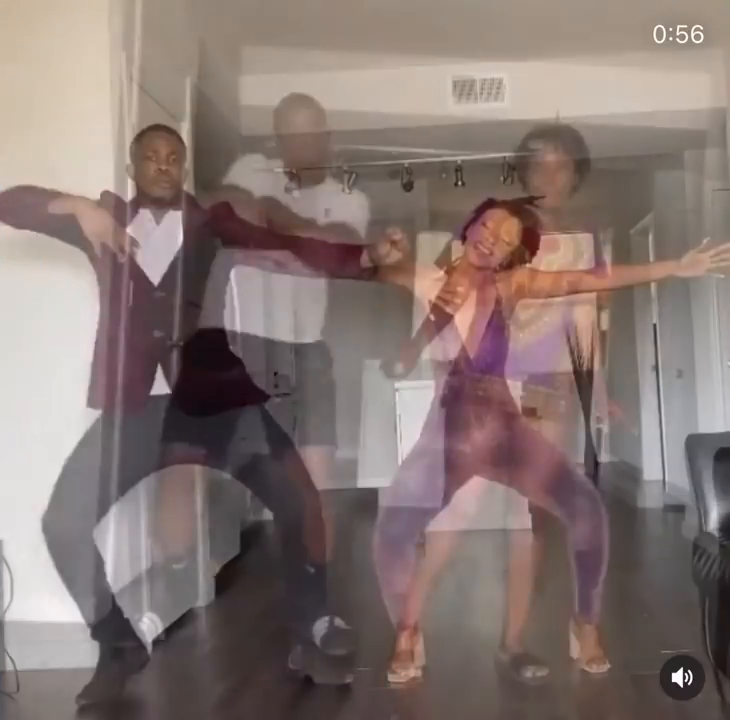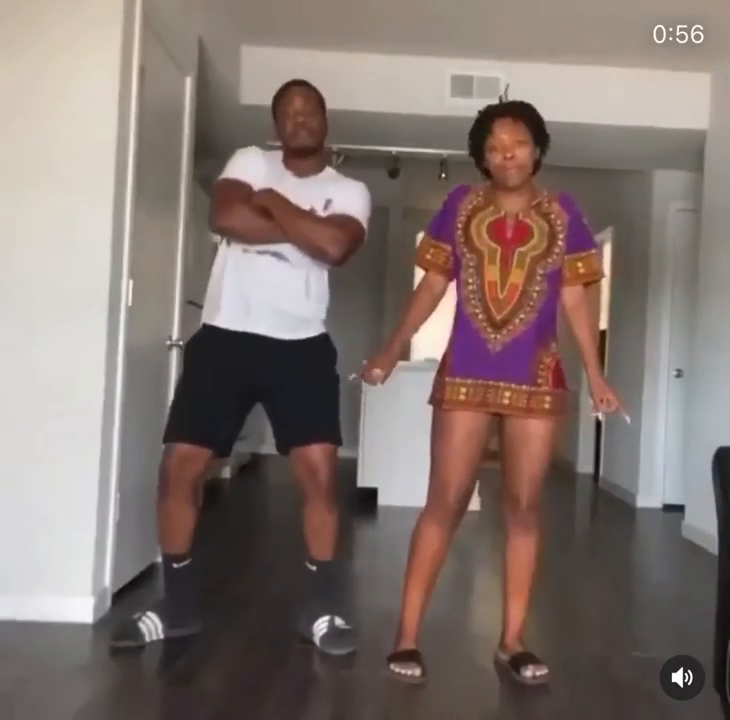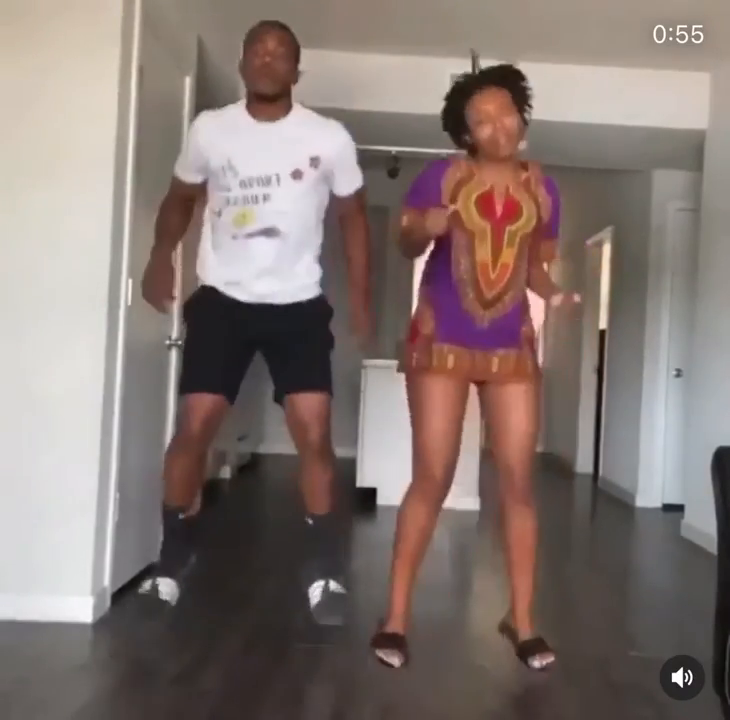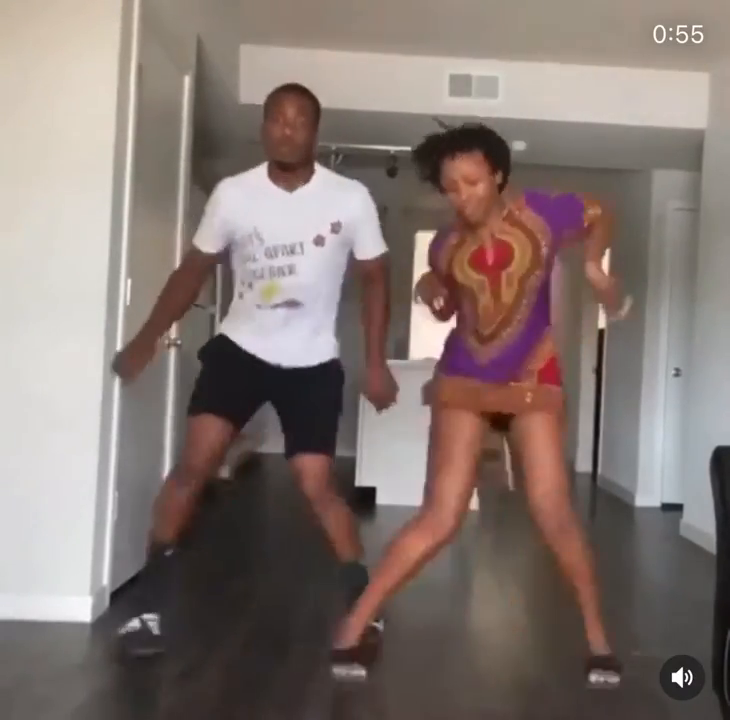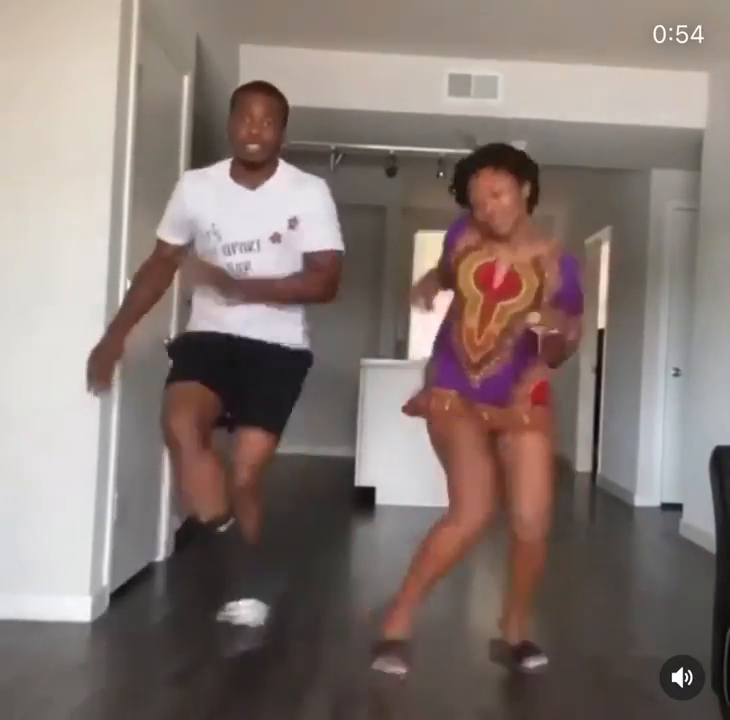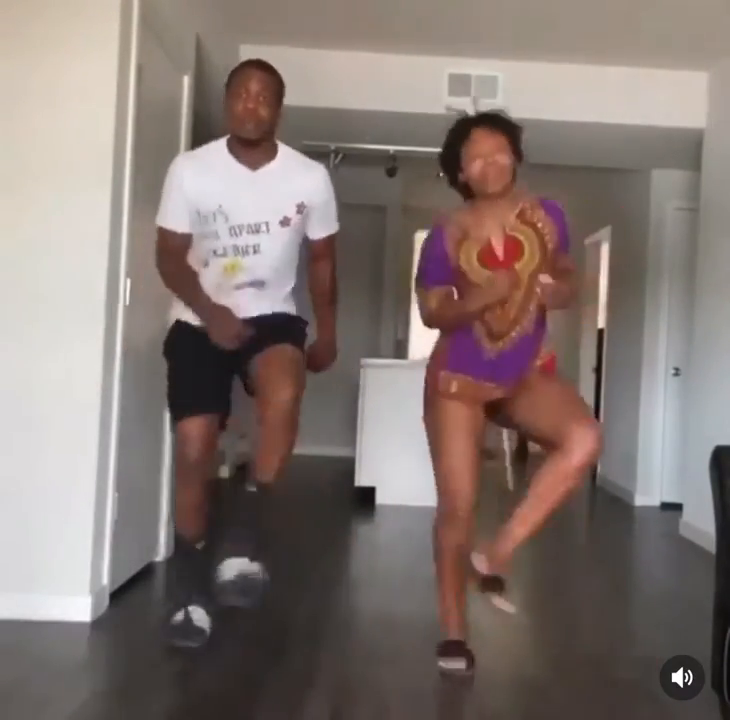
dt=0.7s
person 1, frame 1
left shoulder: (214, 217)
right shoulder: (105, 220)
left elbow: (316, 253)
right wrist: (74, 206)
left hip: (220, 386)
right hip: (140, 394)
left knee: (296, 502)
right knee: (63, 518)
left ankle: (311, 631)
right ankle: (117, 640)
person 1, frame 2
left shoulder: (350, 191)
right shoulder: (249, 162)
left elbow: (336, 246)
right elbow: (225, 218)
left wrist: (273, 202)
right wrist: (302, 228)
left hip: (300, 346)
right hip: (224, 338)
left knee: (319, 473)
right knee: (179, 466)
left ankle: (321, 608)
right ankle: (179, 603)
person 1, frame 3
left shoulder: (329, 138)
right shoulder: (208, 129)
left elbow: (353, 216)
right elbow: (180, 198)
left wrist: (360, 295)
right wrist: (160, 260)
left hip: (296, 304)
right hip: (221, 300)
left knee: (312, 433)
right knee: (195, 426)
left ankle: (324, 570)
right ankle: (175, 555)
person 1, frame 4
left shoulder: (350, 198)
right shoulder: (231, 194)
left elbow: (375, 279)
right elbow: (194, 271)
left wrist: (376, 361)
right wrist: (148, 336)
left hip: (311, 361)
right hip: (240, 348)
left knee: (317, 486)
right knee: (194, 463)
left ankle: (362, 605)
right ankle: (149, 604)
person 1, frame 5
left shoulder: (310, 192)
right shoulder: (193, 187)
left elbow: (325, 282)
right elbow: (160, 264)
left wrist: (240, 284)
right wrist: (115, 335)
left hip: (277, 347)
right hip: (209, 338)
left knee: (249, 471)
right knee: (181, 423)
left ankle: (247, 588)
right ankle: (240, 575)
person 1, frame 6
left shoulder: (311, 178)
right shoulder: (189, 169)
left elbow: (322, 259)
right elbow: (169, 257)
left wrist: (326, 332)
right wrist: (211, 310)
left hip: (271, 319)
right hip: (202, 325)
left knee: (283, 389)
right knee: (194, 452)
left ankle: (244, 533)
right ankle: (190, 592)
person 2, frame 1
left shoulder: (516, 279)
right shoulder: (448, 278)
right hip: (481, 400)
left knee: (585, 515)
right knee: (392, 535)
left ankle: (583, 629)
right ankle: (407, 635)
person 2, frame 2
left shoulder: (562, 213)
right shoulder: (461, 205)
left elbow: (574, 298)
right elbow: (433, 285)
left wrist: (596, 374)
right wrist: (392, 351)
left hip: (535, 380)
right hip: (465, 375)
left knee: (523, 507)
right knee: (445, 502)
left ankle: (512, 640)
right ankle: (407, 635)
person 2, frame 3
left shoulder: (542, 191)
right shoulder: (442, 175)
right elbow: (408, 243)
left wrist: (552, 290)
right wrist: (425, 229)
left hip: (511, 349)
right hip: (442, 343)
left knee: (517, 479)
right knee: (432, 479)
left ankle: (521, 619)
right ankle: (396, 615)
person 2, frame 4
left shoulder: (539, 211)
right shoulder: (446, 243)
left elbow: (599, 217)
left wrist: (593, 267)
right wrist: (434, 293)
left hip: (530, 380)
right hip: (463, 380)
left knee: (554, 516)
right knee: (440, 518)
left ankle: (598, 640)
right ankle: (354, 629)
person 2, frame 5
left shoulder: (558, 264)
right shoulder: (466, 236)
left elbow: (558, 354)
left wrist: (550, 332)
right wrist: (430, 282)
left hip: (521, 397)
right hip: (455, 392)
left knee: (531, 528)
right knee: (473, 511)
left ankle: (517, 630)
right ankle: (397, 623)
person 2, frame 6
left shoulder: (546, 215)
right shoulder: (445, 236)
left elbow: (567, 276)
right elbow: (431, 313)
left wrist: (559, 291)
right wrist: (483, 297)
left hip: (527, 373)
right hip: (458, 377)
left knee: (583, 439)
right knee: (458, 504)
left ankle: (495, 554)
right ankle: (453, 630)
